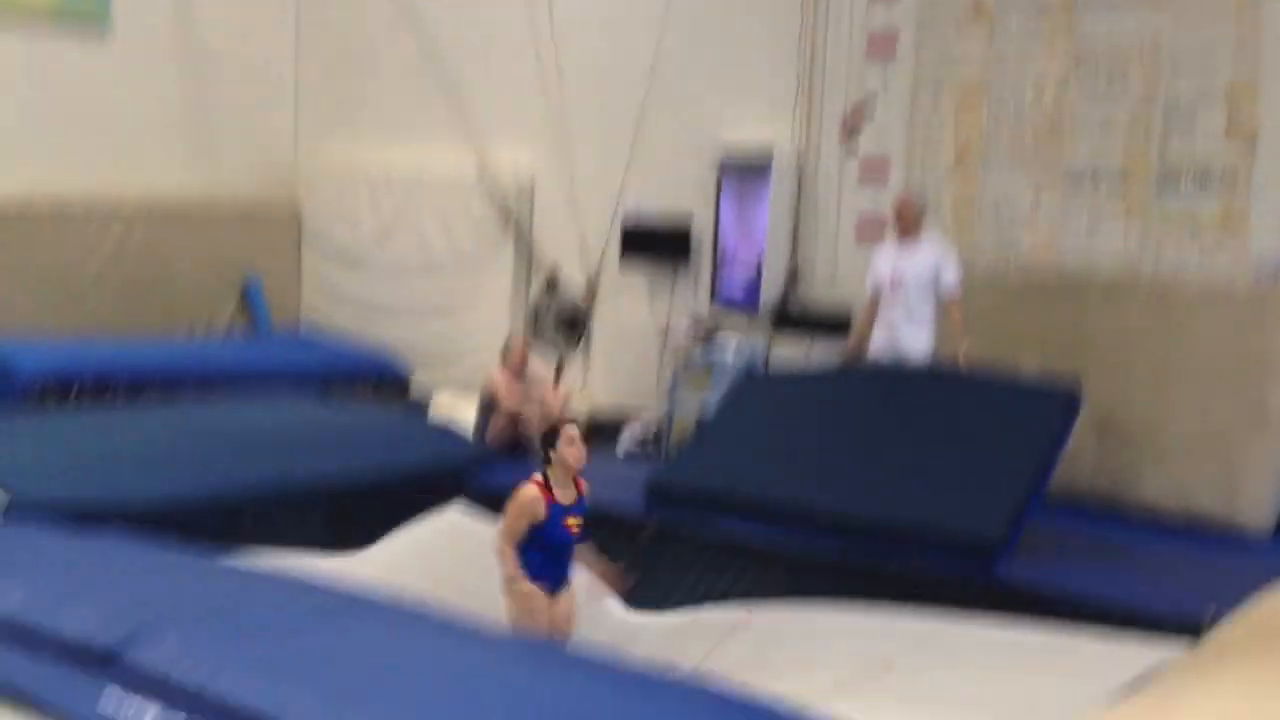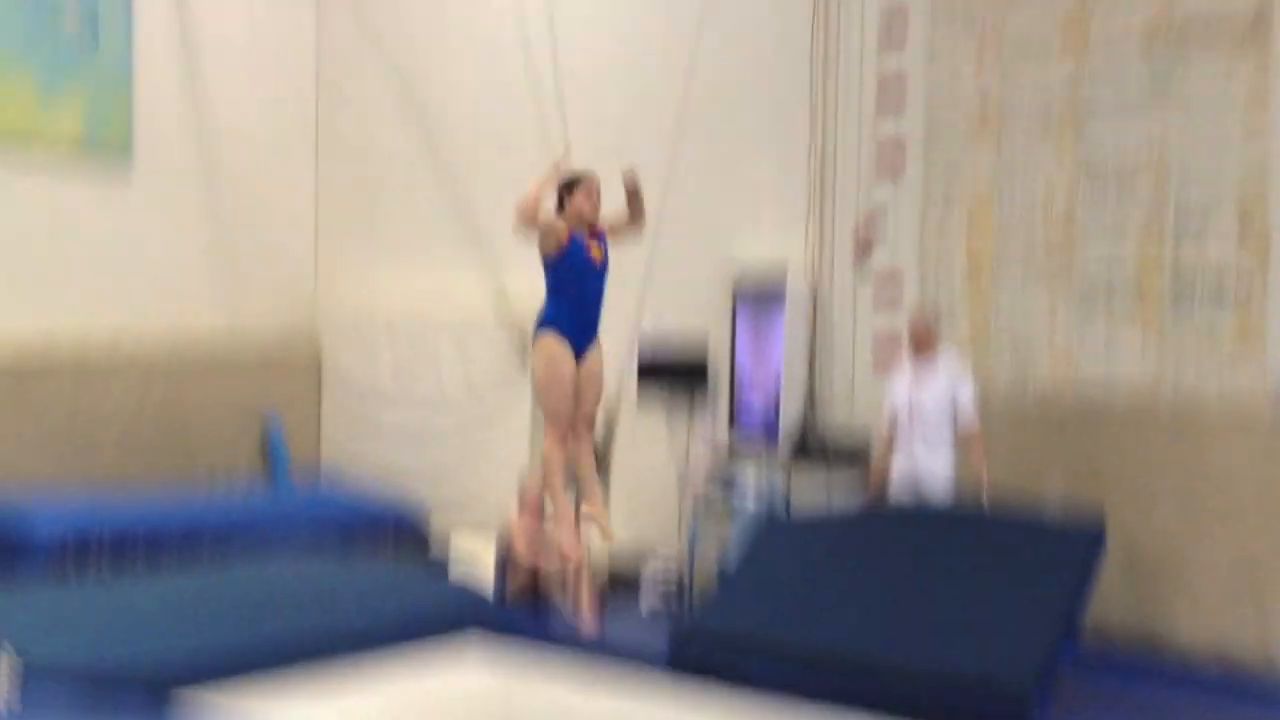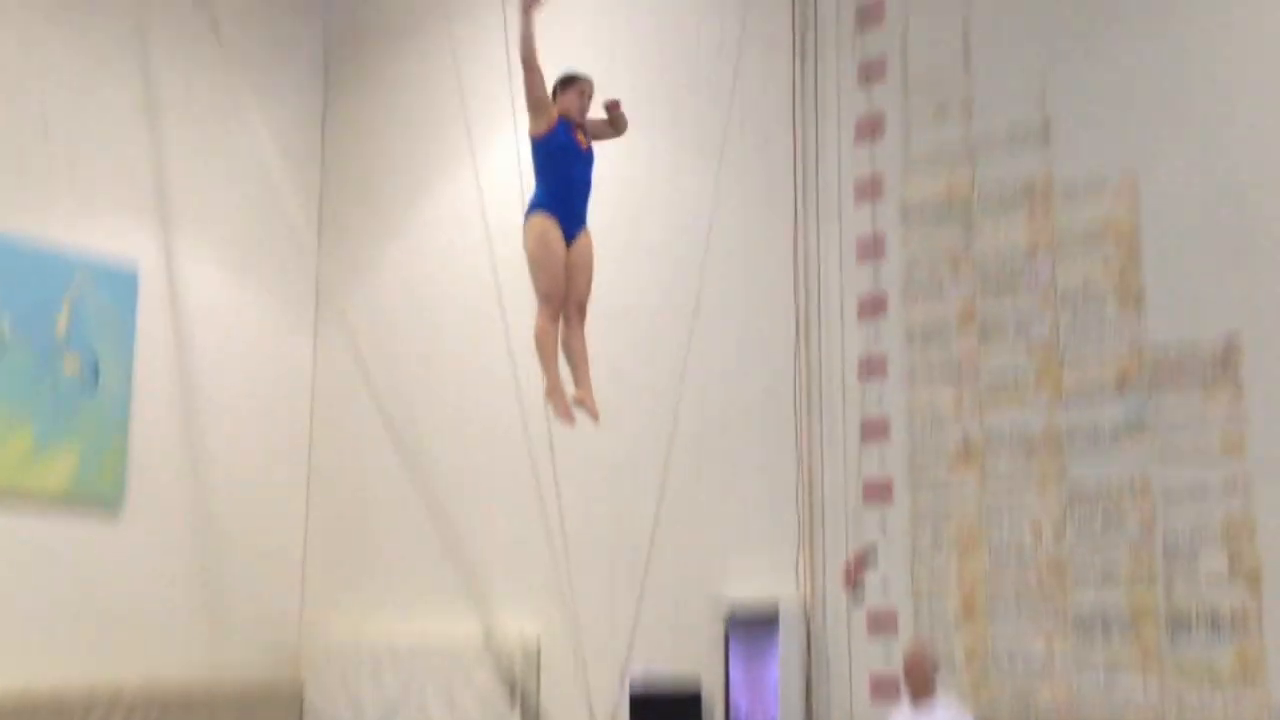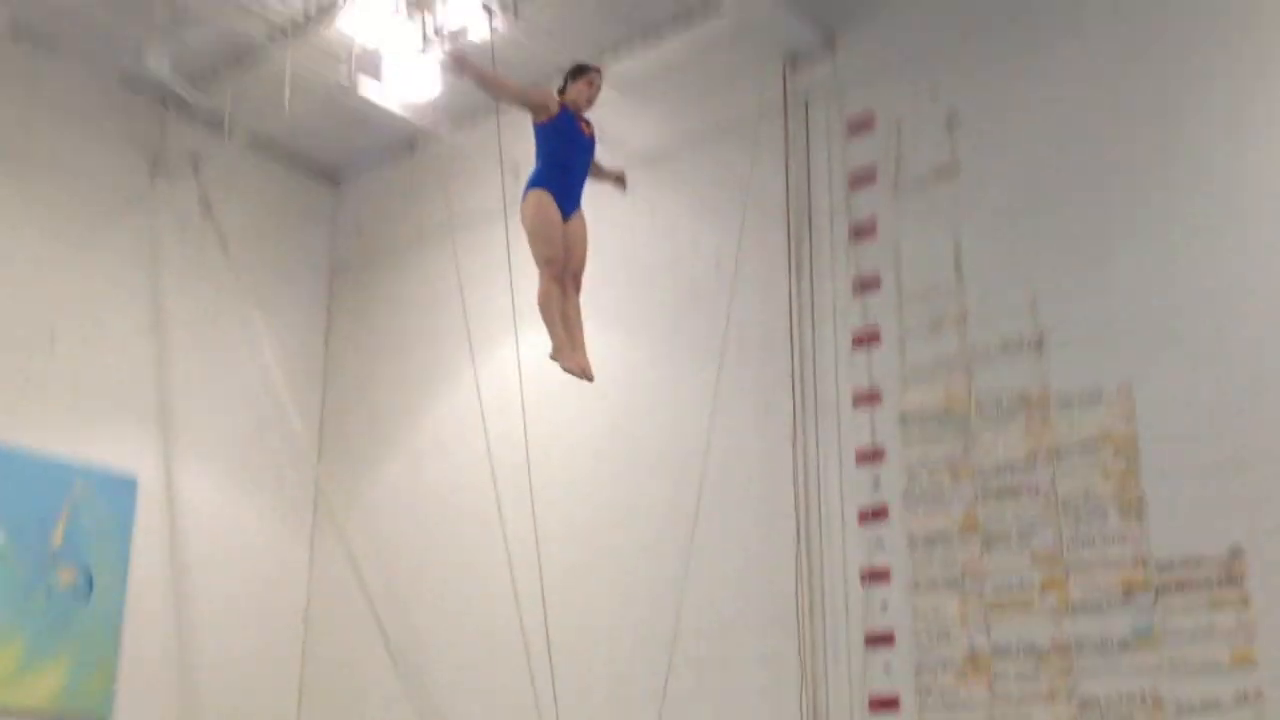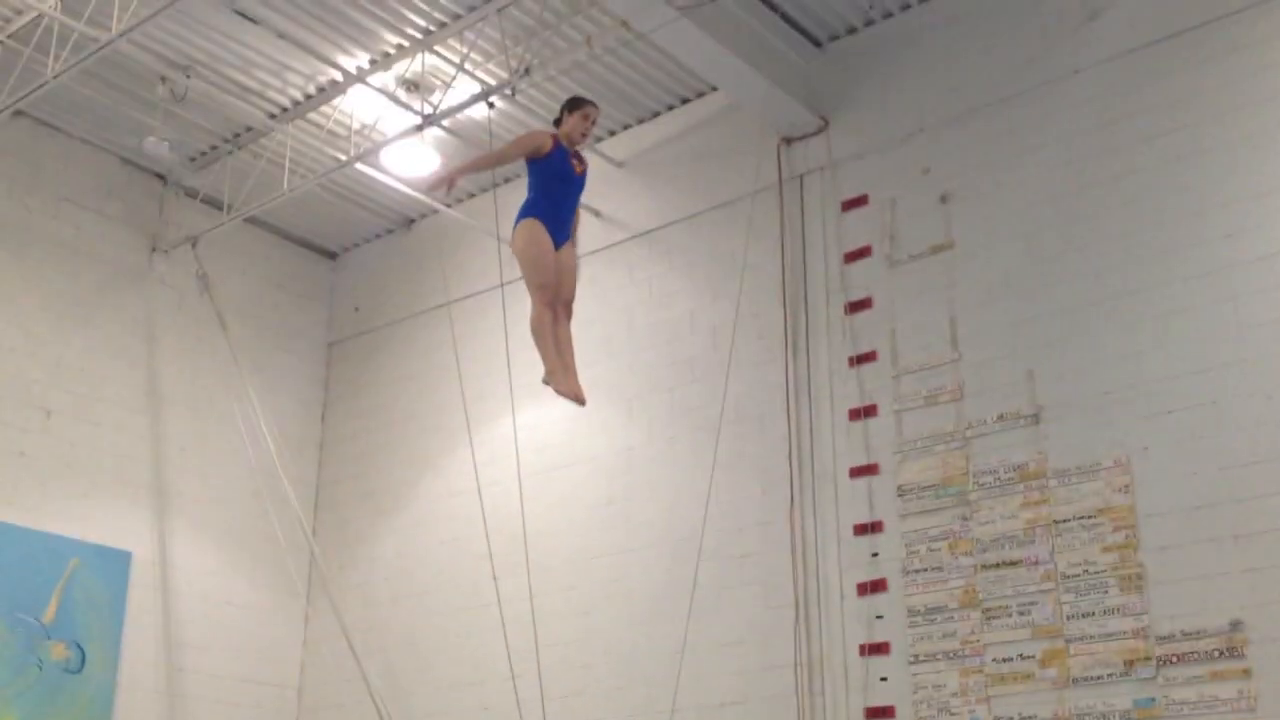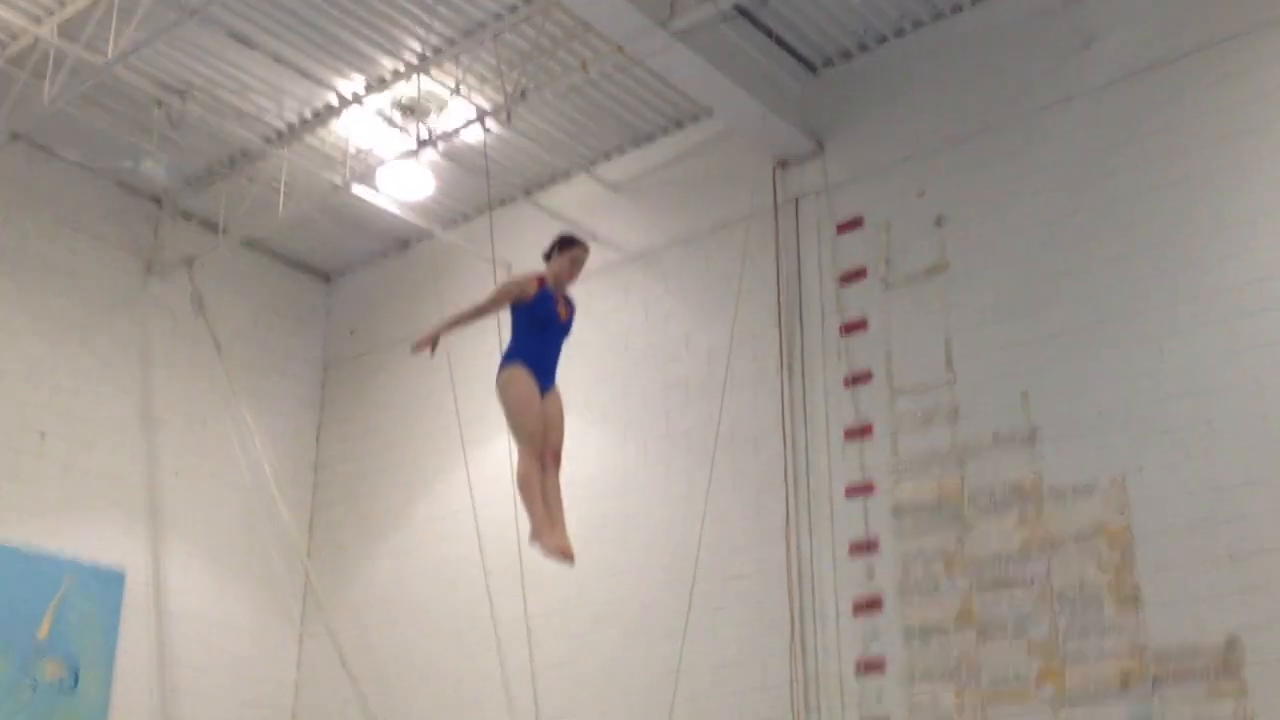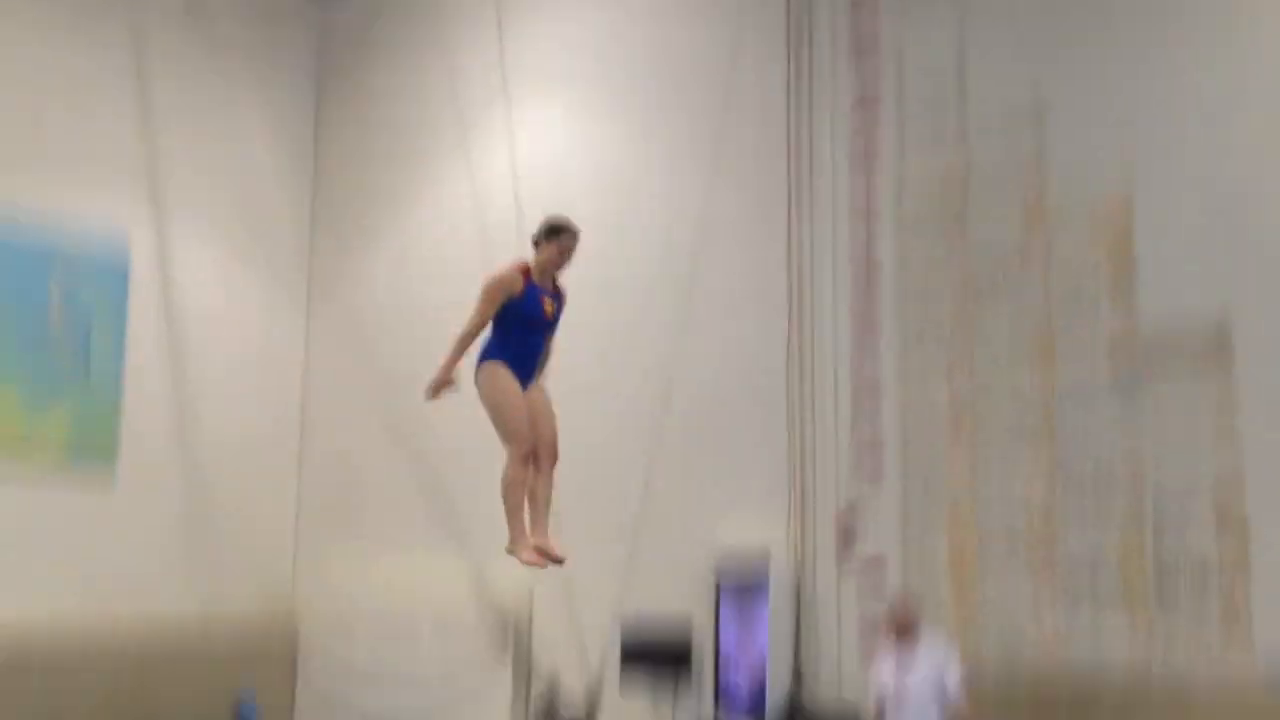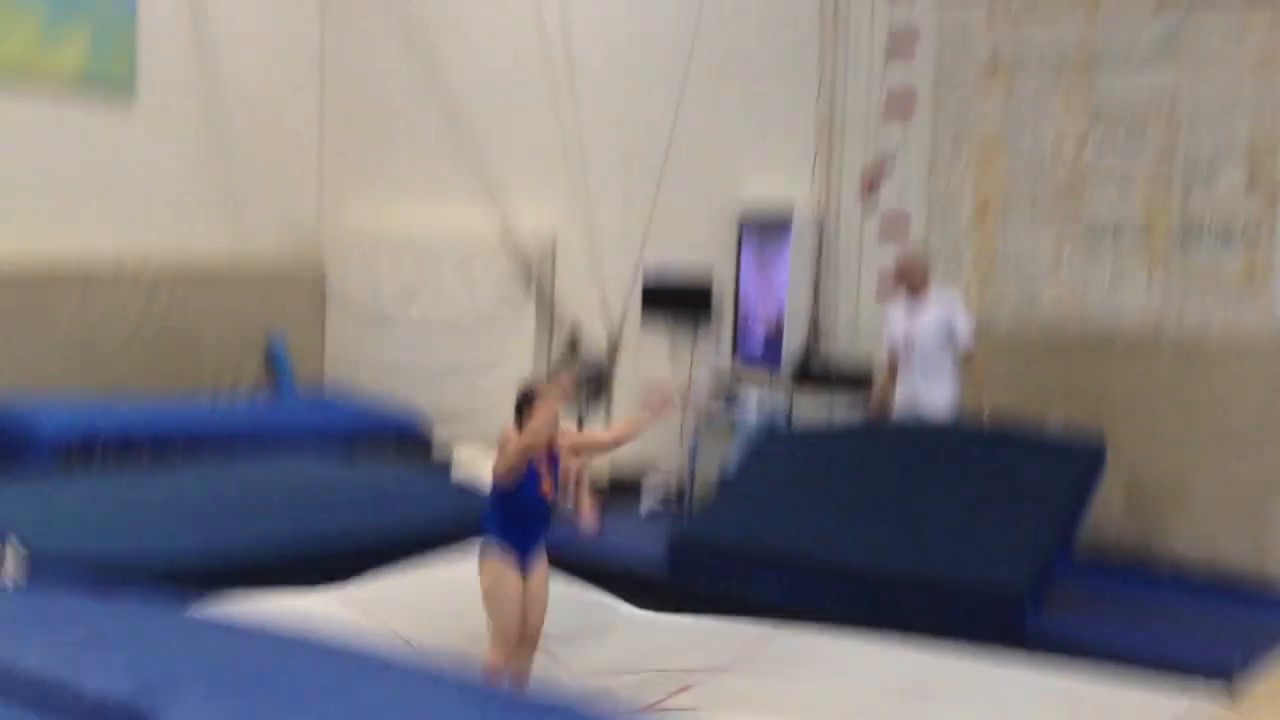
dt=0.3s
person 1, frame 1
left shoulder: (582, 489)
right shoulder: (531, 496)
right elbow: (504, 544)
left wrist: (603, 569)
right wrist: (516, 582)
left hip: (559, 585)
right hip: (530, 583)
person 1, frame 2
left shoulder: (598, 233)
right shoulder: (556, 233)
left elbow: (634, 224)
right elbow: (525, 218)
left wrist: (634, 194)
right wrist: (544, 183)
left hip: (588, 341)
right hip: (555, 336)
left knee: (584, 429)
right knee: (558, 430)
left ankle: (593, 500)
right ankle: (560, 511)
person 1, frame 3
left shoulder: (583, 130)
right shoulder: (545, 118)
left elbow: (618, 128)
right elbow: (529, 64)
left wrist: (614, 112)
left hip: (577, 227)
right hip: (545, 219)
left knee: (576, 312)
right knee: (551, 306)
left ankle: (583, 386)
right ankle: (553, 384)
person 1, frame 4
left shoulder: (588, 127)
right shoulder: (550, 106)
right elbow: (508, 90)
left wrist: (611, 176)
right wrist: (471, 69)
left hip: (573, 207)
right hip: (543, 195)
left knee: (572, 281)
right knee: (552, 273)
left ankle: (578, 350)
right ankle: (562, 346)
person 1, frame 5
left shoulder: (581, 162)
right shoulder: (542, 142)
right elbow: (496, 157)
left wrist: (574, 244)
right wrist: (456, 172)
left hip: (562, 238)
right hip: (534, 225)
left knee: (564, 309)
right knee: (544, 299)
left ankle: (569, 376)
right ankle: (554, 371)
person 1, frame 6
left shoulder: (568, 304)
right shoulder: (527, 286)
right elbow: (479, 309)
right wrist: (437, 332)
left hip: (547, 383)
right hip: (518, 372)
left knee: (551, 458)
right knee: (532, 449)
left ankle: (558, 533)
right ankle: (541, 528)
person 1, frame 7
left shoulder: (558, 294)
right shoulder: (511, 280)
right elbow: (475, 325)
left wrist: (535, 379)
right wrist: (447, 369)
left hip: (528, 376)
right hip: (496, 367)
left knee: (547, 453)
right knee: (521, 450)
left ankle: (539, 535)
right ankle: (518, 537)
person 1, frame 8
left shoulder: (560, 444)
right shoulder: (513, 445)
left elbow: (606, 440)
right elbow: (531, 440)
left wrist: (647, 415)
left hip: (533, 551)
right hip: (501, 549)
left knee: (533, 626)
left ankle: (518, 675)
